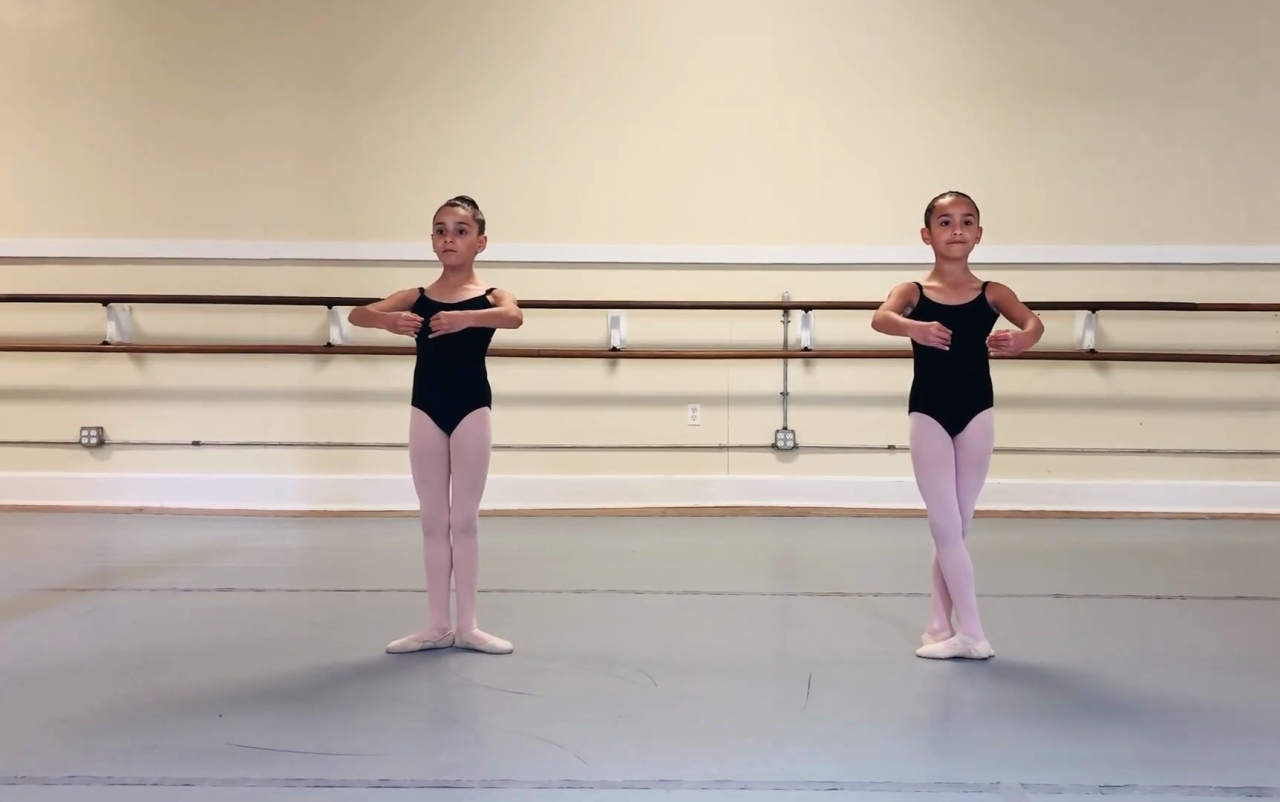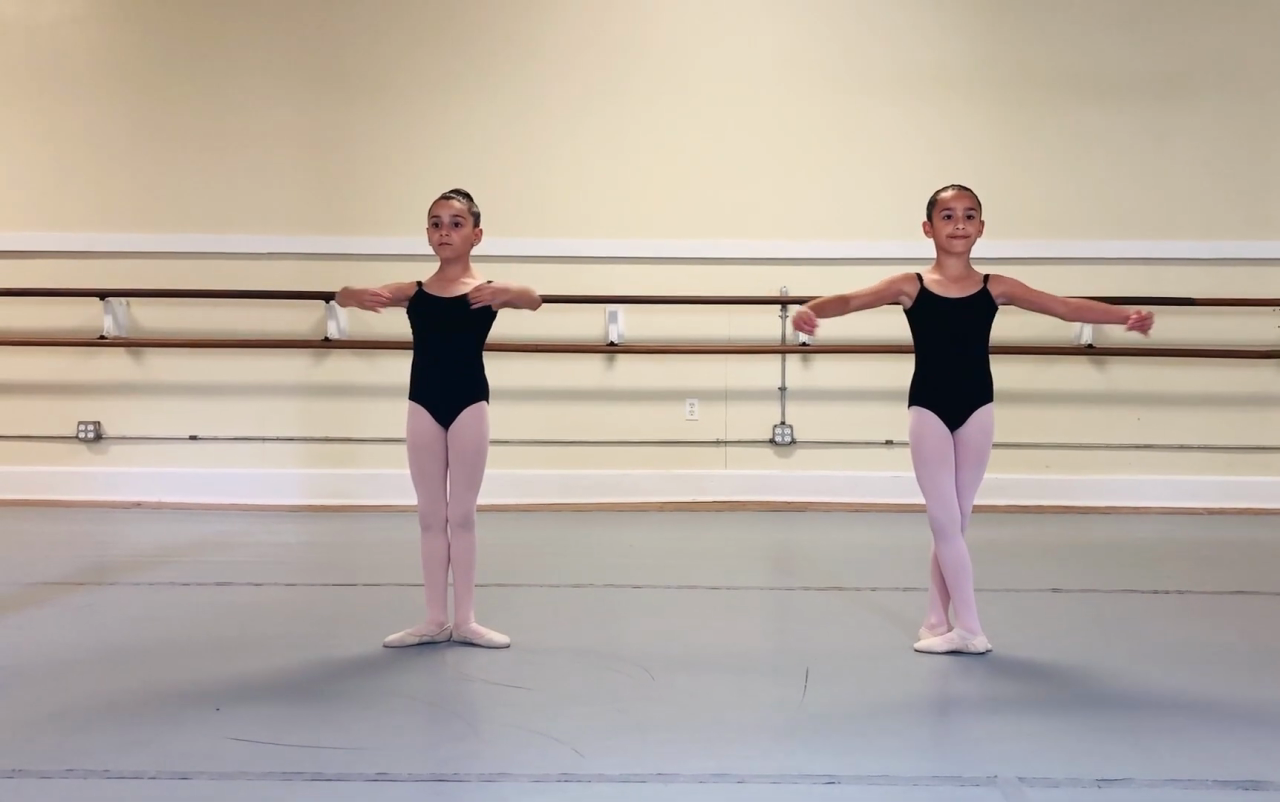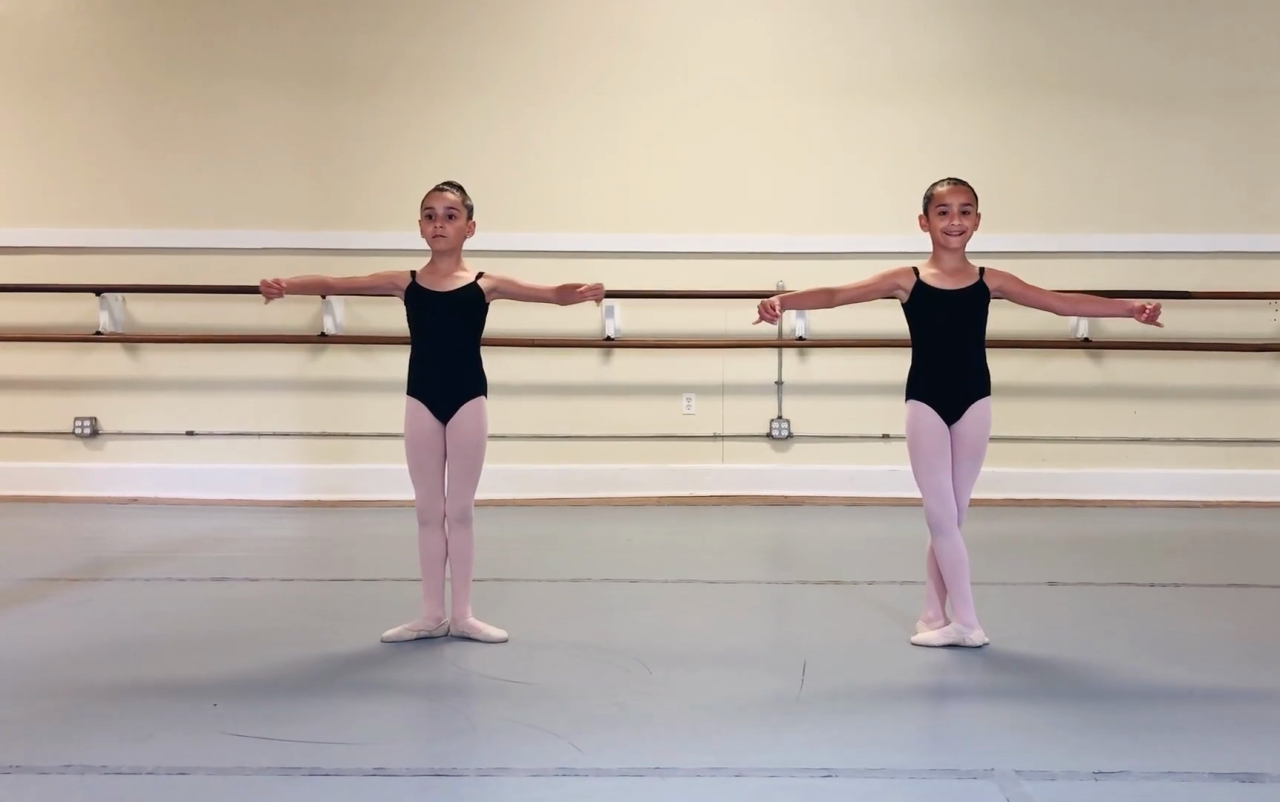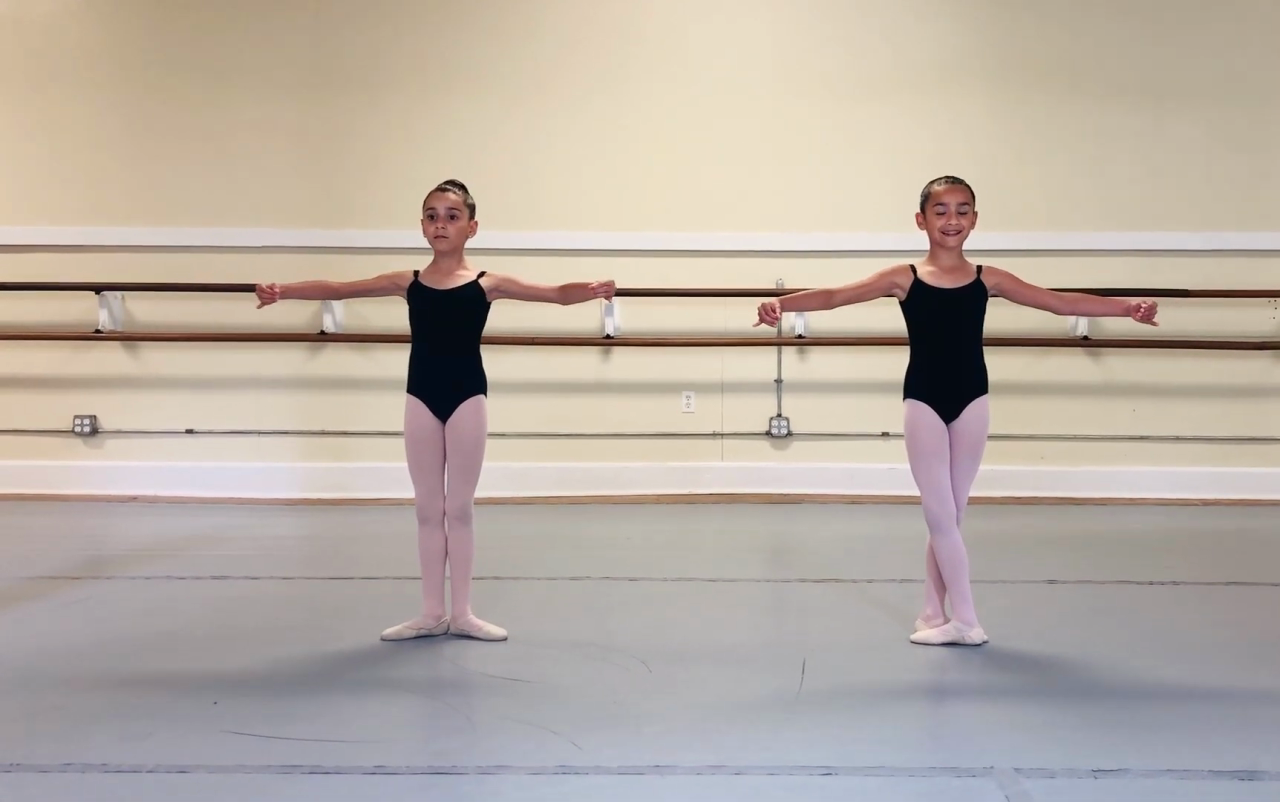
dt=0.5s
person 1, frame 1
left shoulder: (992, 293)
right shoulder: (912, 291)
left elbow: (1033, 322)
right elbow: (881, 318)
left wrist: (1023, 338)
right wrist: (914, 329)
left hip: (976, 414)
right hip: (928, 414)
left knee: (956, 528)
right knee: (946, 526)
left ankle: (940, 627)
right ankle: (971, 633)
person 1, frame 2
left shoulder: (995, 287)
right shoulder: (911, 286)
left elbow: (1065, 307)
right elbow: (850, 300)
left wrist: (1126, 314)
right wrist: (812, 310)
left hip: (977, 408)
right hip: (928, 408)
left knee: (955, 523)
right knee: (945, 521)
left ankle: (938, 622)
right ankle: (969, 628)
person 1, frame 3
left shoulder: (990, 281)
right shoulder: (905, 279)
left elbow: (1062, 303)
right elbow: (836, 295)
left wrist: (1131, 308)
right wrist: (783, 301)
left hip: (973, 401)
right hip: (925, 402)
left knee: (952, 516)
right knee: (941, 516)
left ankle: (934, 615)
right ankle: (965, 621)
person 1, frame 4
left shoulder: (987, 279)
right shoulder: (903, 278)
left elbow: (1059, 301)
right elbow: (834, 296)
left wrist: (1127, 307)
right wrist: (781, 304)
left hip: (971, 400)
right hip: (923, 400)
left knee: (950, 515)
right knee: (940, 515)
left ankle: (933, 614)
right ankle: (964, 620)
person 2, frame 1
left shoulder: (492, 296)
right shoulder: (415, 297)
left elbow: (514, 317)
right elbow: (357, 314)
left wrist: (466, 318)
right wrist: (387, 320)
left hip: (471, 411)
right hip: (426, 411)
left knee: (464, 520)
right knee: (433, 521)
left ankle: (467, 625)
right ankle: (437, 625)
person 2, frame 2
left shoulder: (490, 291)
right shoulder: (412, 291)
left elbow: (532, 299)
right elbow: (350, 294)
left wrist: (509, 294)
right wrist: (360, 296)
left hip: (469, 404)
right hip: (423, 405)
left knee: (462, 515)
right knee: (430, 515)
left ankle: (465, 619)
right ankle: (435, 619)
person 2, frame 3
left shoulder: (485, 284)
right shoulder: (405, 283)
left elbow: (553, 294)
right elbow: (333, 284)
left wrist: (581, 291)
right wrist: (287, 285)
left hip: (468, 399)
right hip: (421, 400)
left knee: (460, 510)
right knee: (428, 510)
left ankle: (462, 614)
right ankle: (432, 614)
person 2, frame 4
left shoulder: (486, 283)
right shoulder: (407, 283)
left elbow: (556, 293)
right elbow: (336, 288)
left wrist: (591, 290)
right wrist: (281, 289)
left hip: (467, 398)
right hip: (420, 399)
left knee: (460, 509)
right knee: (427, 509)
left ankle: (462, 612)
right ankle: (432, 612)
